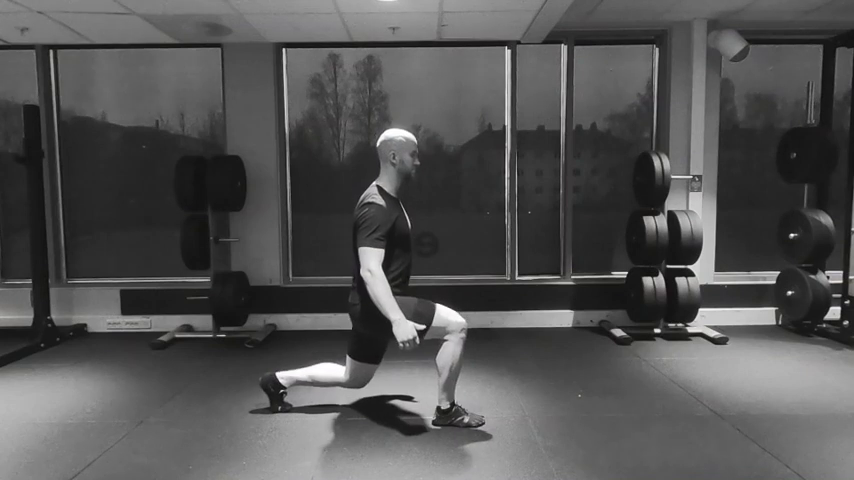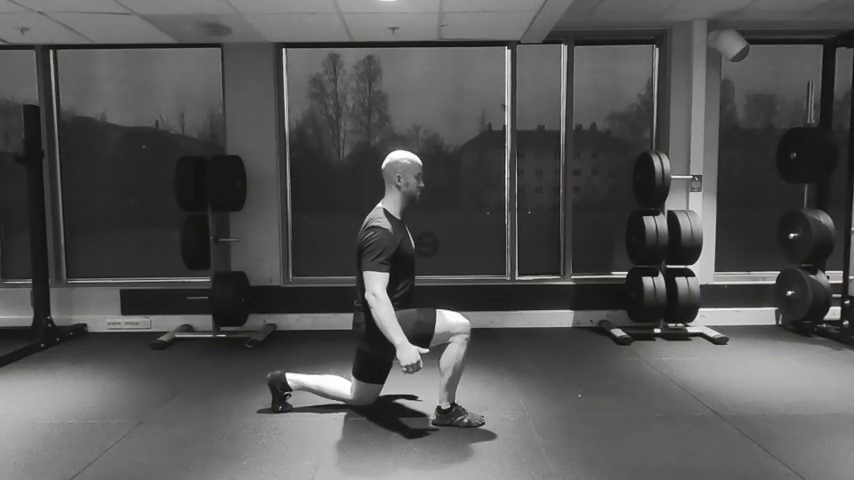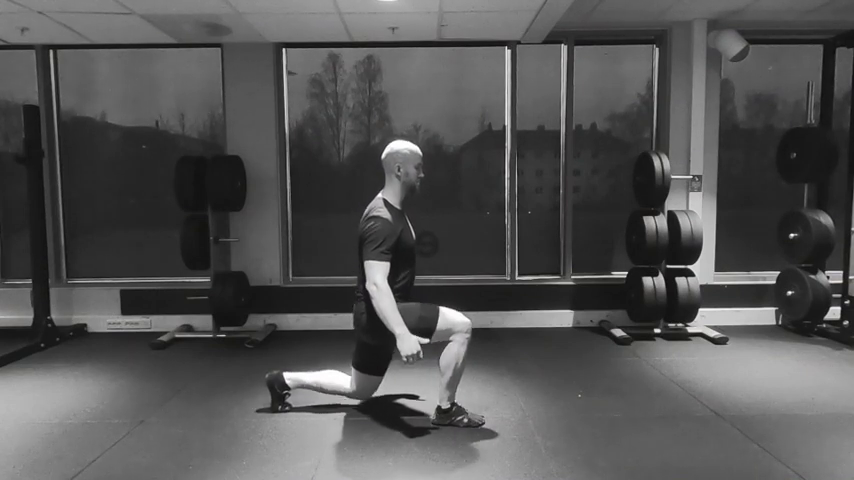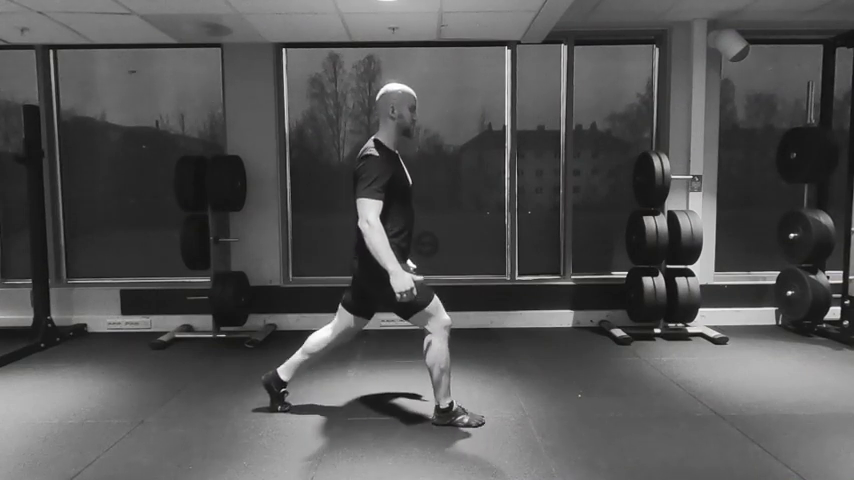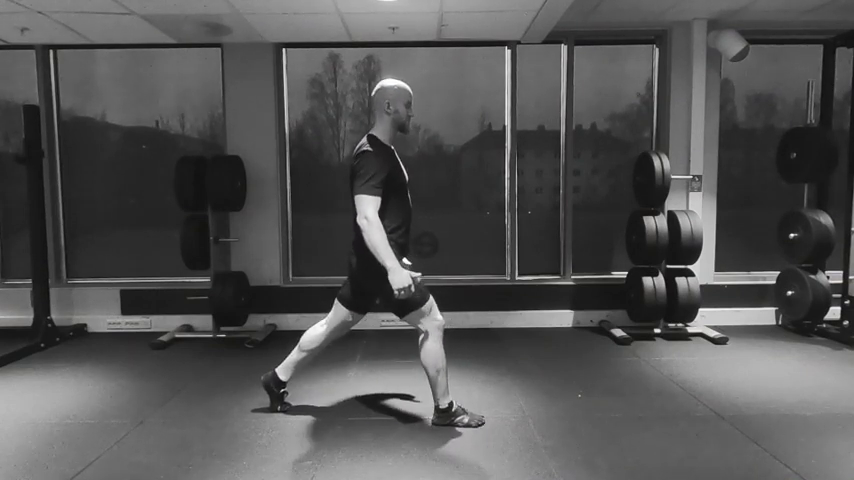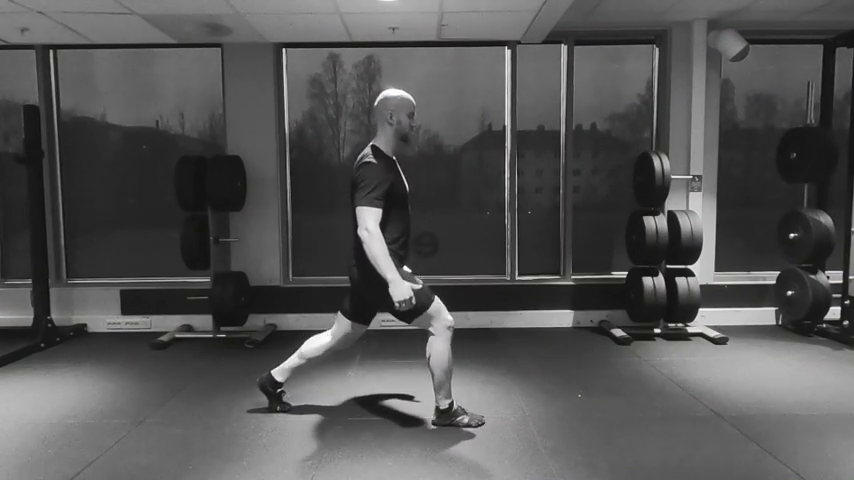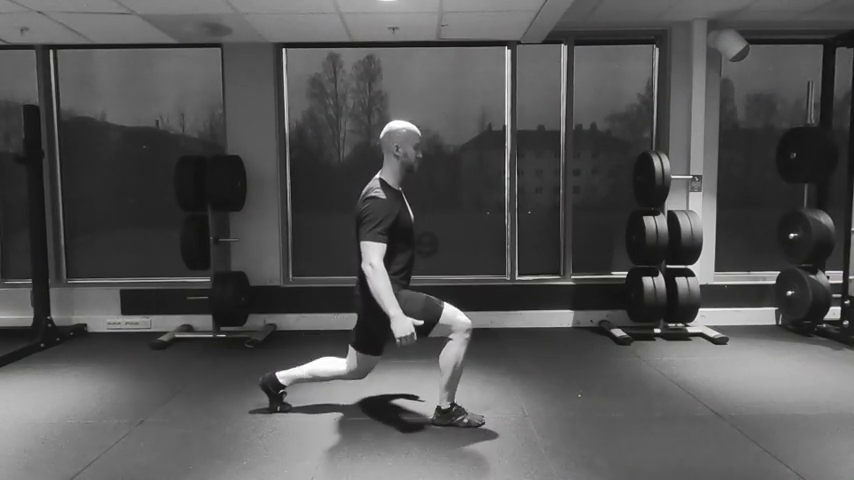
dt=0.5s
person 1, frame 1
left shoulder: (387, 199)
right shoulder: (377, 208)
right elbow: (369, 271)
left wrist: (395, 315)
right wrist: (398, 321)
left hip: (372, 306)
right hip: (377, 306)
left knee: (352, 378)
right knee: (456, 327)
left ankle: (278, 380)
right ankle: (446, 409)
person 1, frame 2
left shoulder: (390, 220)
right shoulder: (382, 231)
right elbow: (374, 295)
left wrist: (397, 338)
right wrist: (402, 345)
left hip: (378, 324)
right hip: (380, 324)
left knee: (359, 396)
right knee: (460, 328)
left ankle: (285, 381)
right ankle: (446, 409)
person 1, frame 3
left shoulder: (391, 211)
right shoulder: (382, 221)
right elbow: (375, 285)
left wrist: (400, 327)
right wrist: (403, 335)
left hip: (378, 316)
right hip: (381, 316)
left knee: (358, 388)
right knee: (461, 327)
left ankle: (284, 380)
right ankle: (446, 410)
person 1, frame 4
left shoulder: (387, 155)
right shoulder: (376, 160)
right elbow: (368, 222)
left wrist: (400, 261)
right wrist: (396, 271)
left hip: (376, 264)
right hip: (381, 266)
left knee: (341, 329)
right knee: (439, 324)
left ankle: (279, 378)
right ankle: (445, 409)
person 1, frame 5
left shoulder: (381, 151)
right shoulder: (372, 156)
right elbow: (366, 218)
left wrist: (396, 258)
right wrist: (394, 268)
left hip: (372, 260)
right hip: (379, 263)
left knee: (335, 324)
right knee: (432, 325)
left ankle: (278, 378)
right ankle: (445, 409)
person 1, frame 6
left shoulder: (384, 160)
right shoulder: (374, 167)
right elbow: (367, 229)
left wrist: (397, 270)
right wrist: (395, 280)
left hip: (373, 270)
right hip: (379, 272)
left knee: (339, 335)
right knee: (443, 324)
left ankle: (274, 379)
right ankle: (445, 409)
person 1, frame 7
left shoulder: (390, 191)
right shoulder: (379, 201)
right elbow: (371, 265)
left wrist: (395, 309)
right wrist: (396, 316)
left hip: (379, 298)
right hip: (385, 298)
left knee: (353, 368)
right knee: (461, 327)
left ankle: (278, 380)
right ankle: (446, 410)
